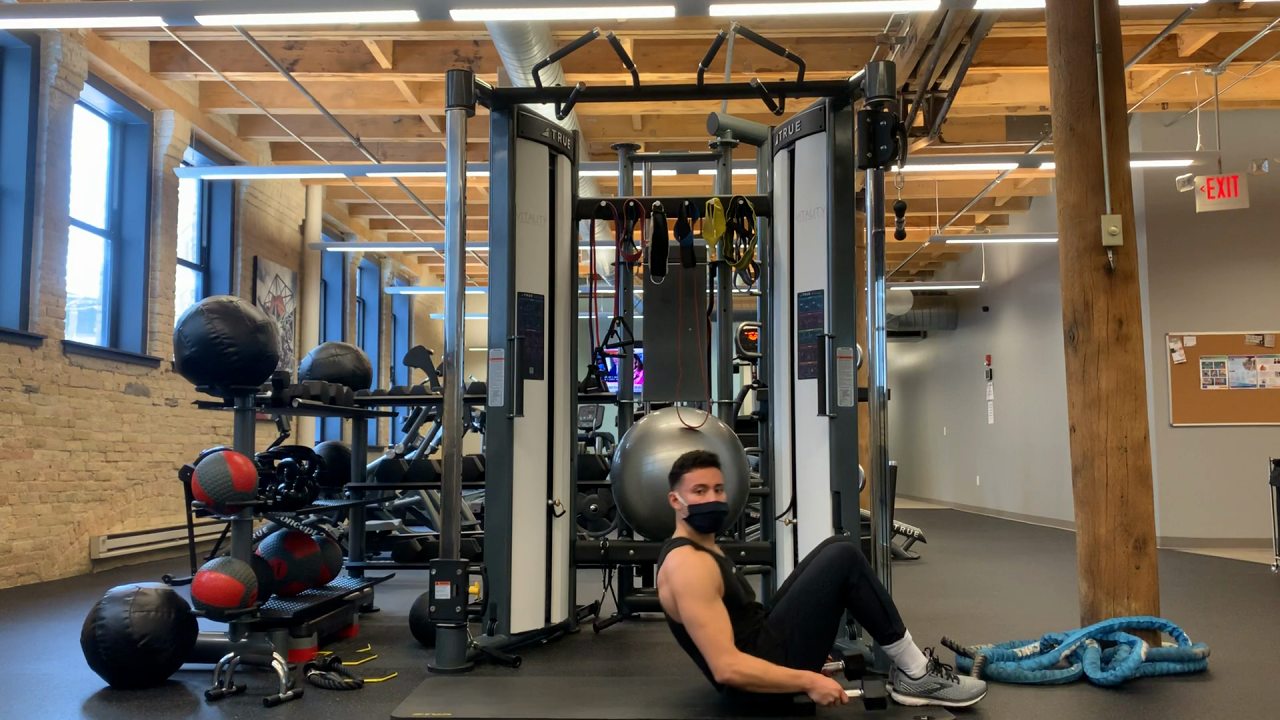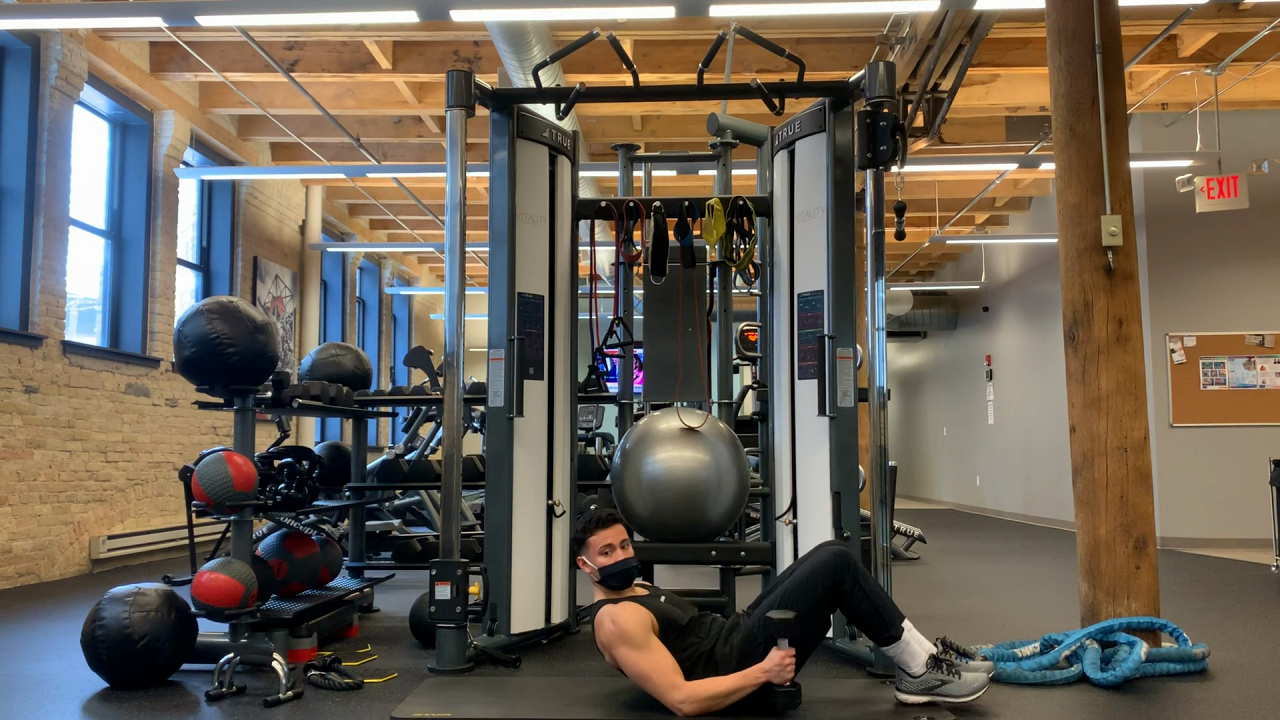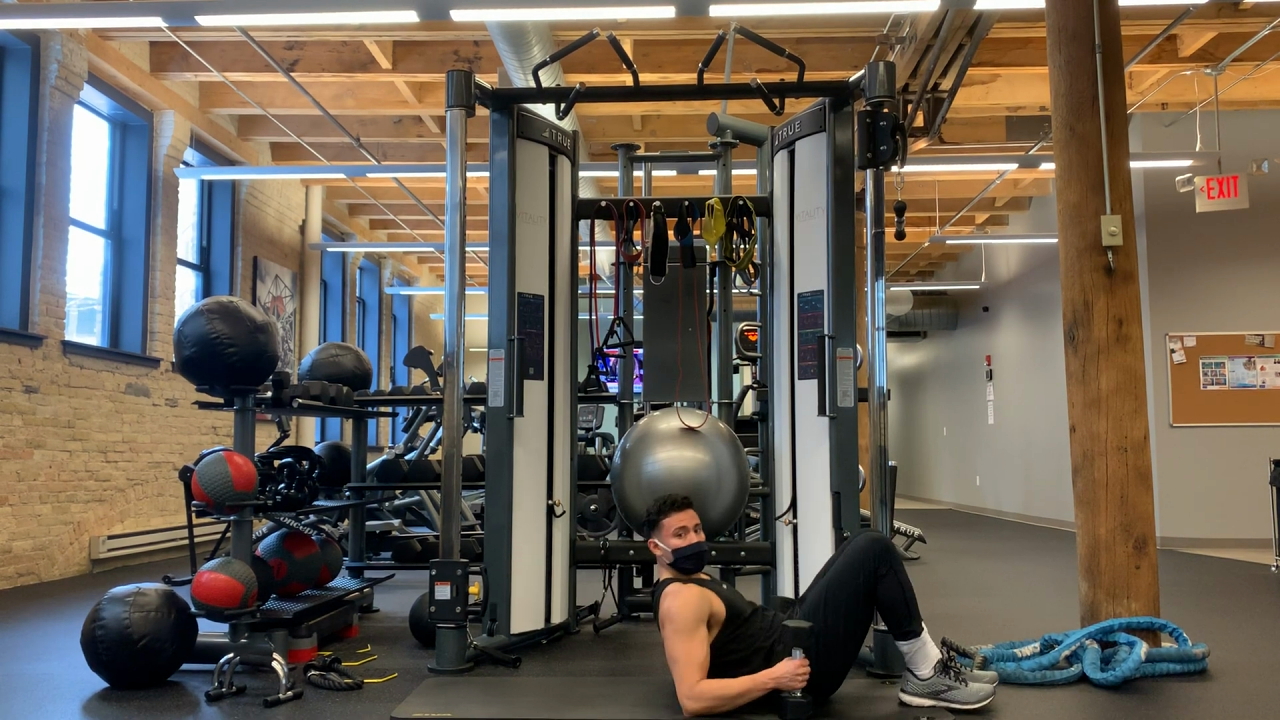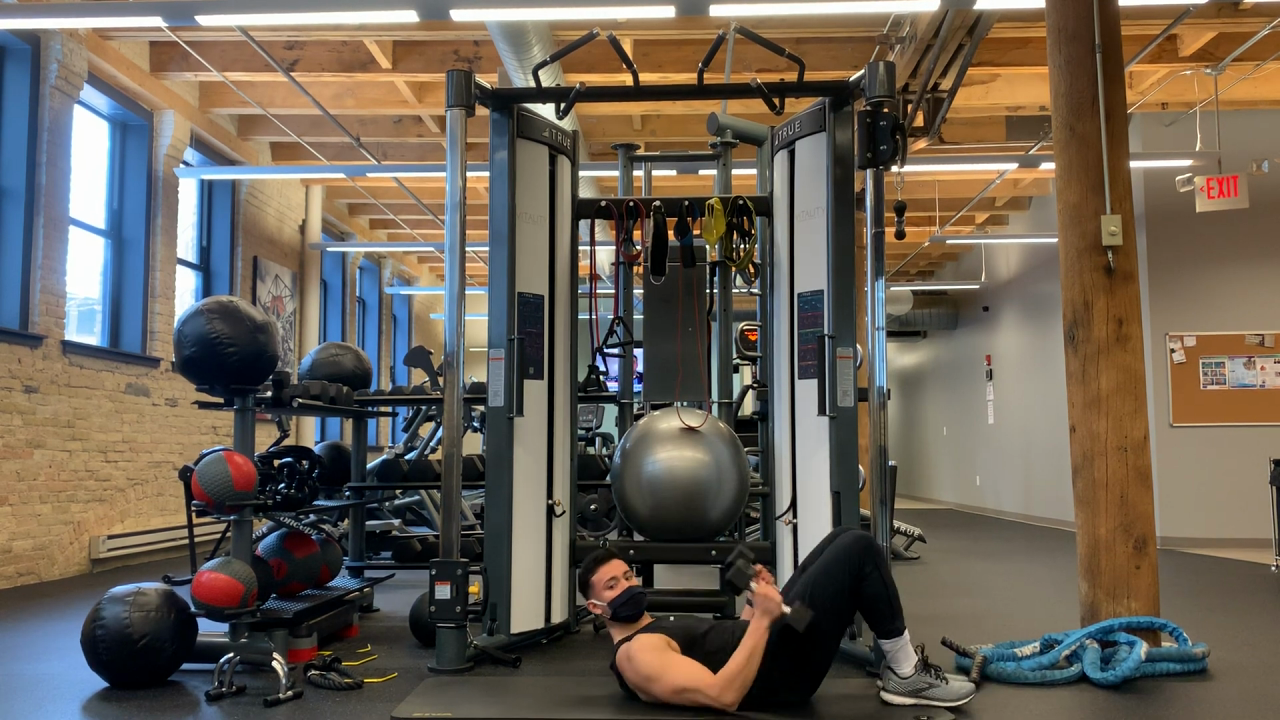
dt=0.7s
person 1, frame 1
left shoulder: (703, 549)
right shoulder: (688, 565)
right elbow: (726, 668)
left wrist: (807, 652)
right wrist: (809, 682)
left hip: (765, 648)
right hip: (758, 682)
left knee: (837, 549)
right knee: (844, 560)
left ankle: (909, 665)
right ankle: (915, 675)
person 1, frame 2
left shoulder: (635, 590)
right shoulder: (616, 621)
right wrist: (762, 672)
left hip: (738, 635)
right hip: (748, 660)
left knee: (831, 555)
right knee: (836, 565)
left ankle: (923, 655)
right ankle: (919, 673)
person 1, frame 3
left shoulder: (690, 581)
right shoulder: (682, 600)
right wrist: (774, 678)
right hip: (803, 663)
left knee: (866, 546)
right knee: (875, 551)
left ankle: (929, 665)
right ankle: (926, 677)
person 1, frame 4
left shoulder: (653, 632)
right shoulder: (635, 656)
right elbow: (726, 696)
left wrist: (759, 613)
right wrist: (763, 617)
left hip: (771, 645)
right hip: (782, 668)
left knee: (846, 539)
right knee: (859, 550)
left ankle: (900, 662)
right ankle: (906, 676)
